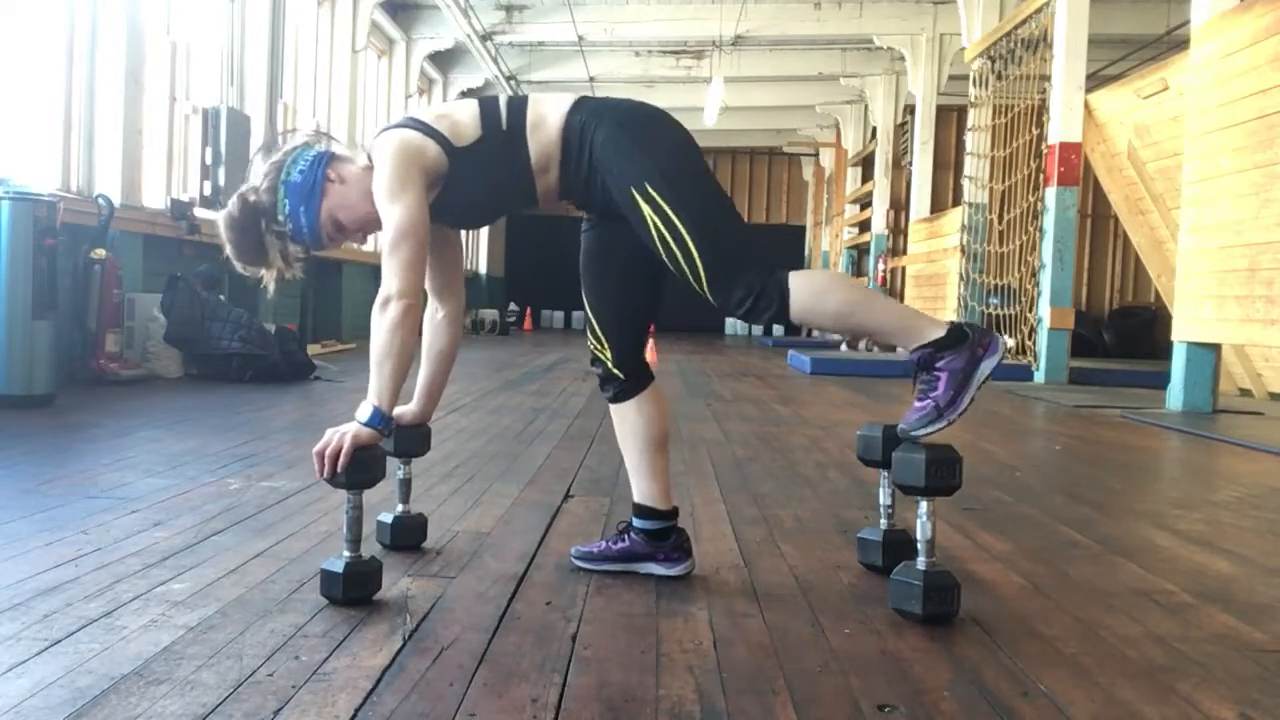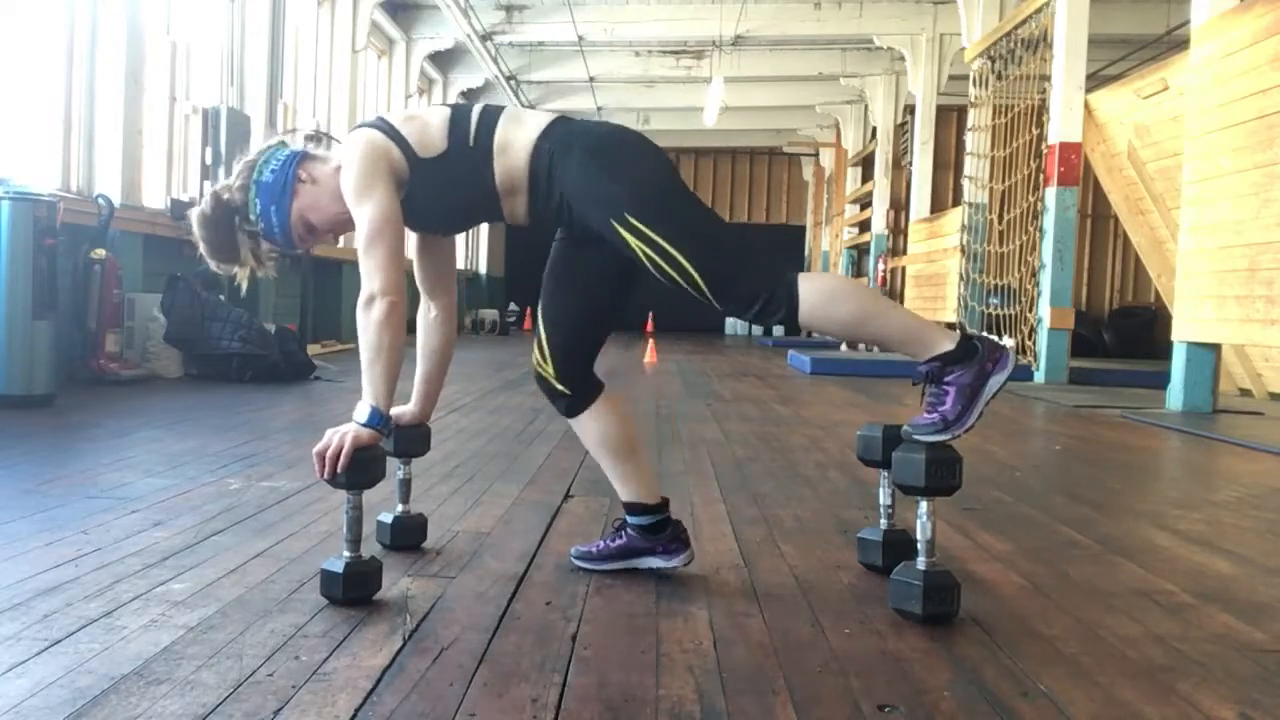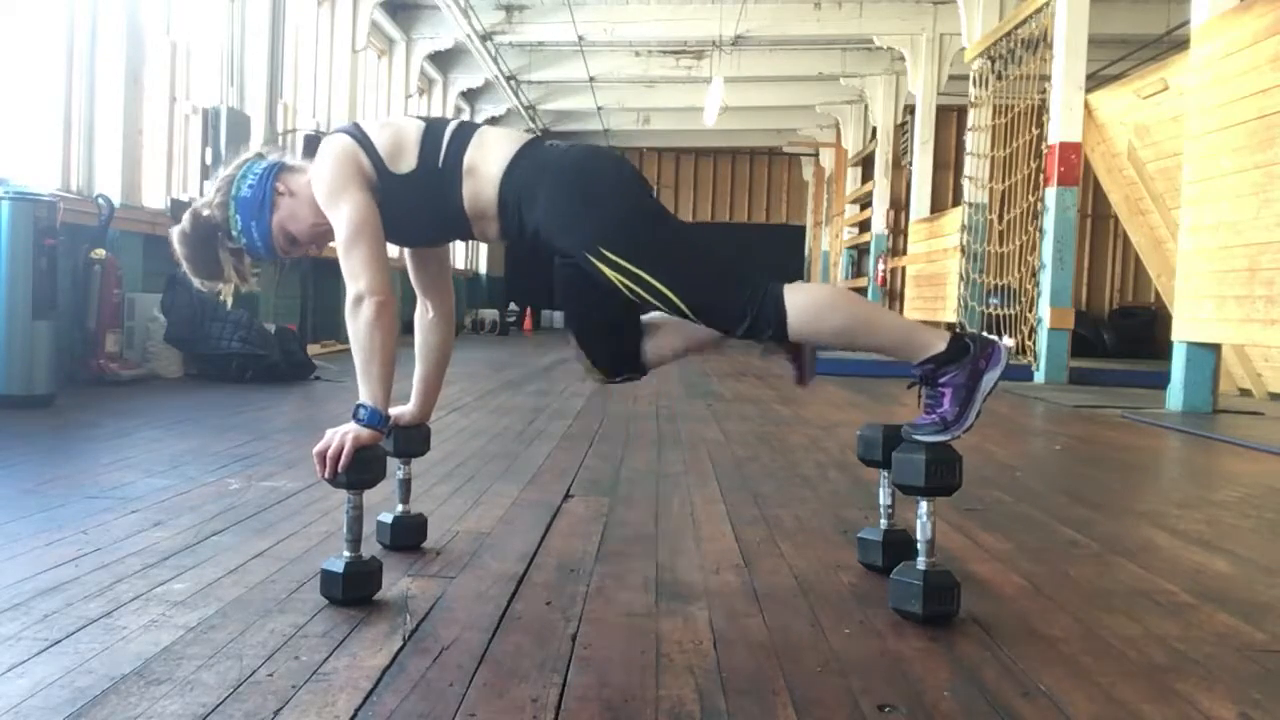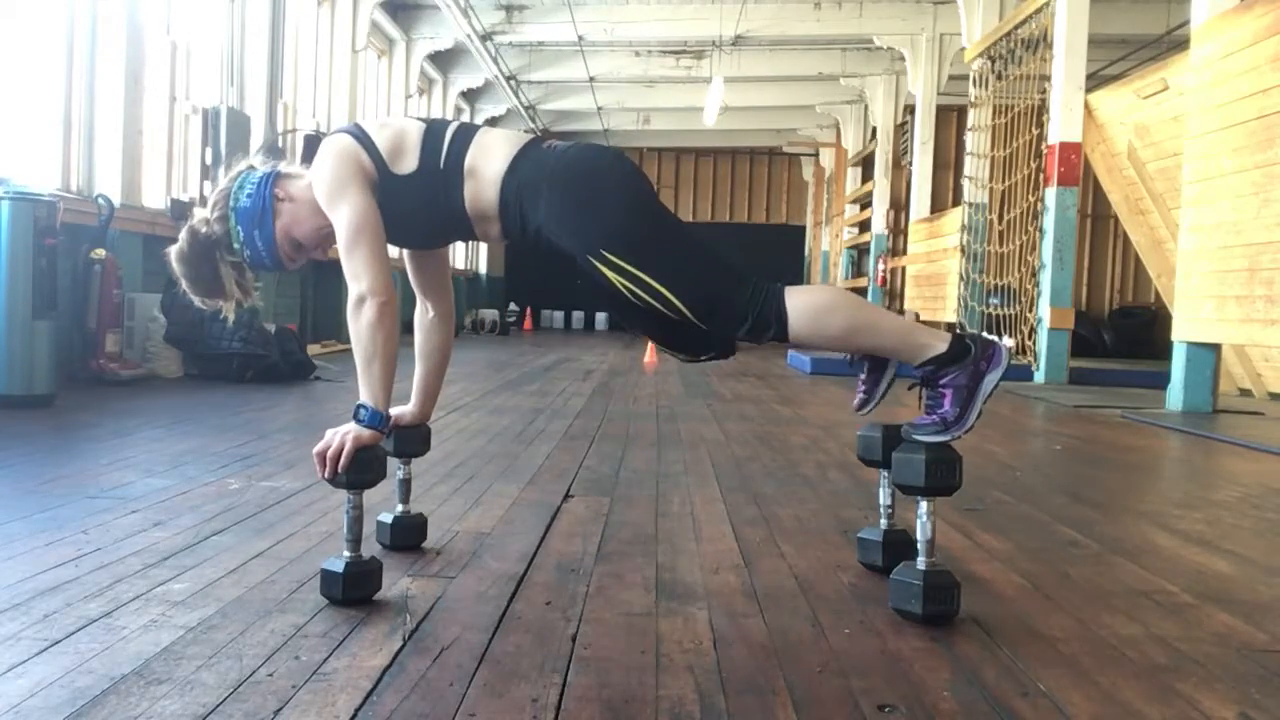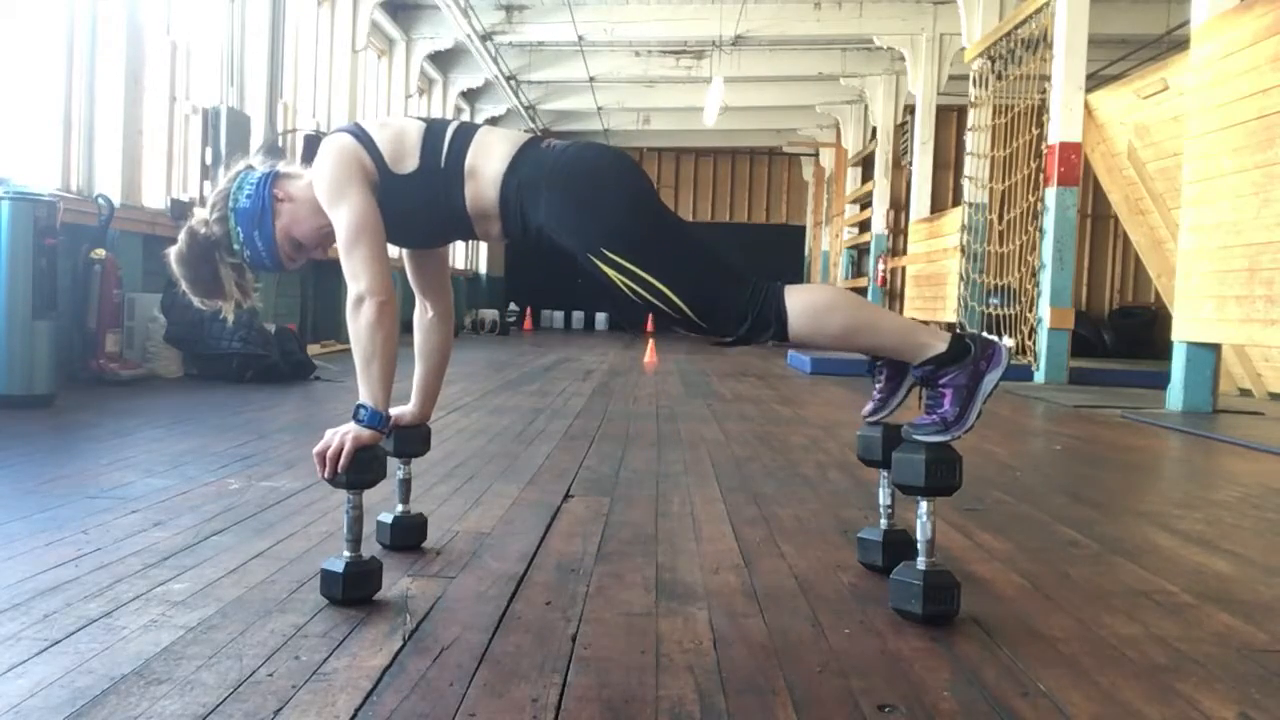
dt=0.3s
person 1, frame 1
left shoulder: (396, 159)
right shoulder: (426, 193)
left elbow: (399, 298)
right elbow: (444, 305)
left wrist: (374, 416)
right wrist: (418, 409)
left hip: (625, 146)
right hip: (609, 188)
left knee: (745, 287)
right knee: (616, 363)
left ankle: (949, 346)
right ankle: (656, 532)
person 1, frame 2
left shoulder: (363, 158)
right shoulder: (404, 191)
left elbow: (381, 298)
right elbow: (438, 303)
left wrist: (371, 418)
right wrist: (417, 409)
left hip: (600, 173)
right hip: (588, 203)
left knee: (754, 293)
right knee: (561, 372)
left ankle: (957, 355)
right ankle: (651, 526)
person 1, frame 3
left shoulder: (334, 166)
right shoulder: (388, 190)
left elbow: (369, 299)
right elbow: (434, 305)
left wrist: (368, 416)
right wrist: (415, 411)
left hip: (577, 197)
right hip: (575, 202)
left knee: (743, 308)
right knee: (609, 355)
left ankle: (951, 354)
right ankle: (785, 341)
person 1, frame 4
left shoulder: (335, 168)
right shoulder: (388, 195)
left elbow: (371, 300)
right elbow: (435, 305)
left wrist: (370, 415)
right wrist: (417, 410)
left hip: (578, 197)
right hip: (575, 199)
left knee: (744, 313)
right knee: (694, 332)
left ankle: (950, 354)
right ankle: (876, 340)
person 1, frame 5
left shoulder: (336, 166)
right shoulder: (390, 196)
left elbow: (371, 299)
right elbow: (433, 303)
left wrist: (370, 415)
right wrist: (417, 409)
left hip: (578, 193)
right hip: (576, 193)
left knee: (747, 311)
right knee: (726, 308)
left ankle: (951, 352)
right ankle: (898, 348)
